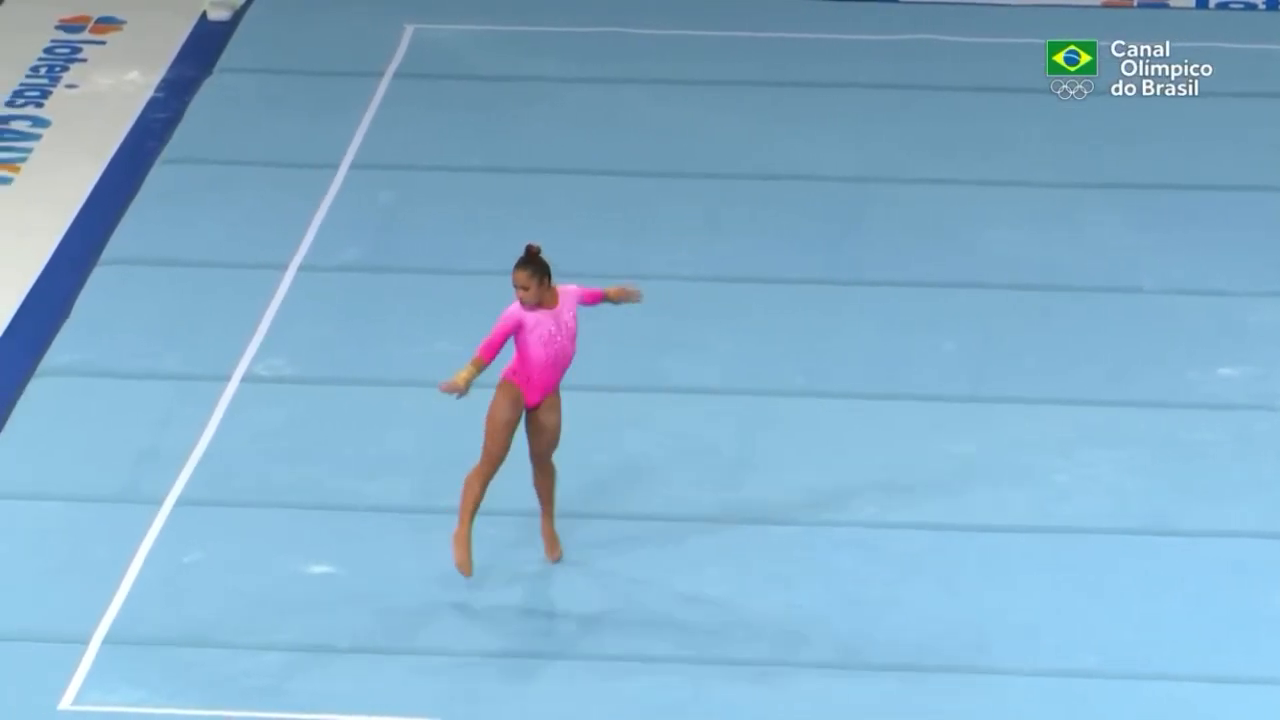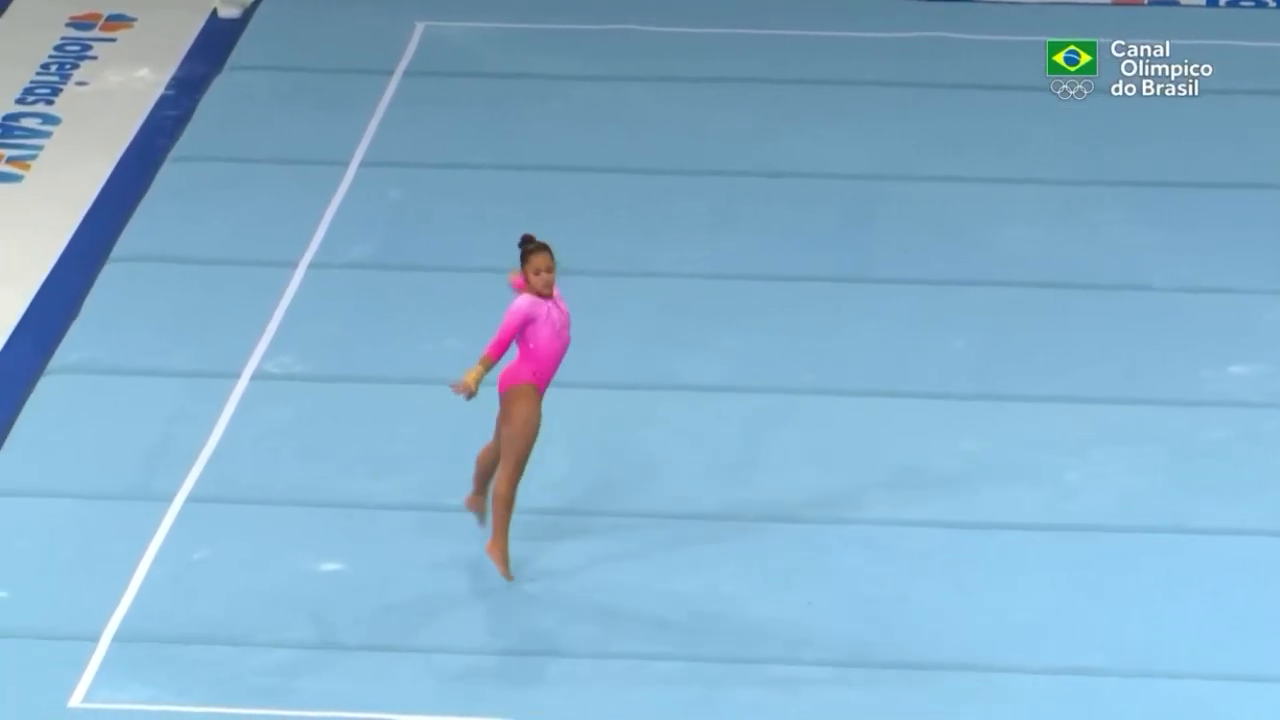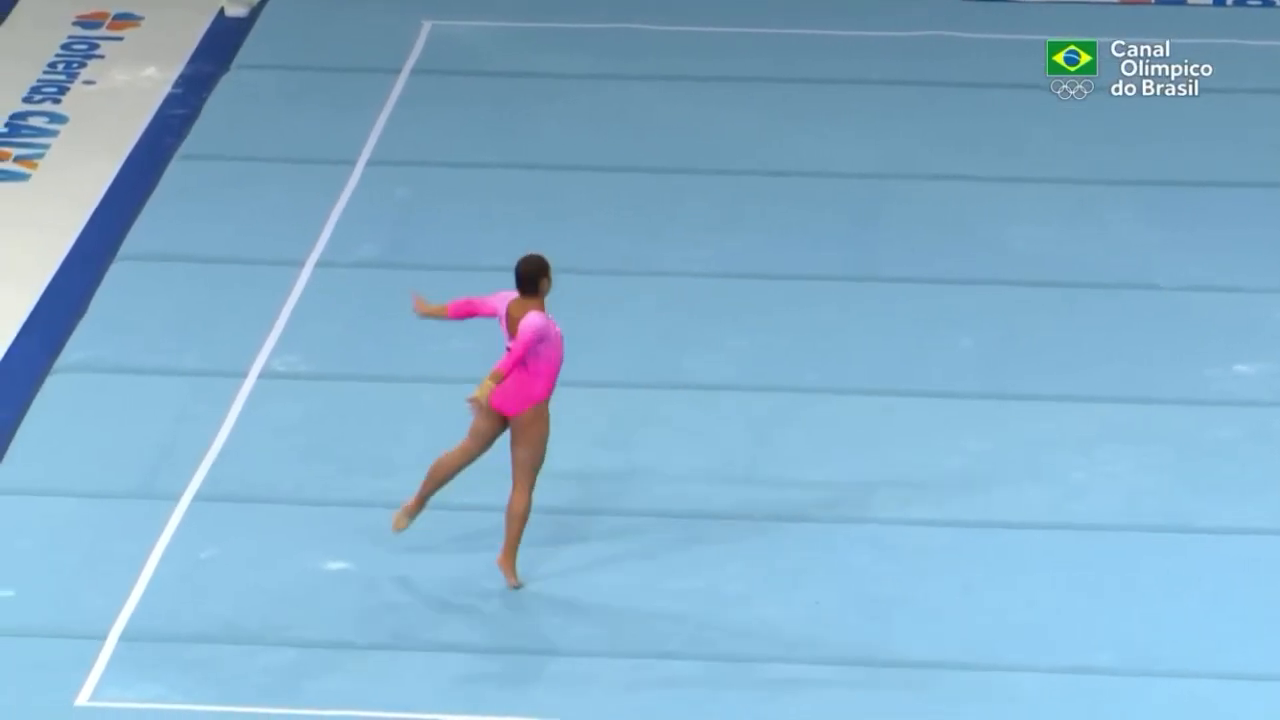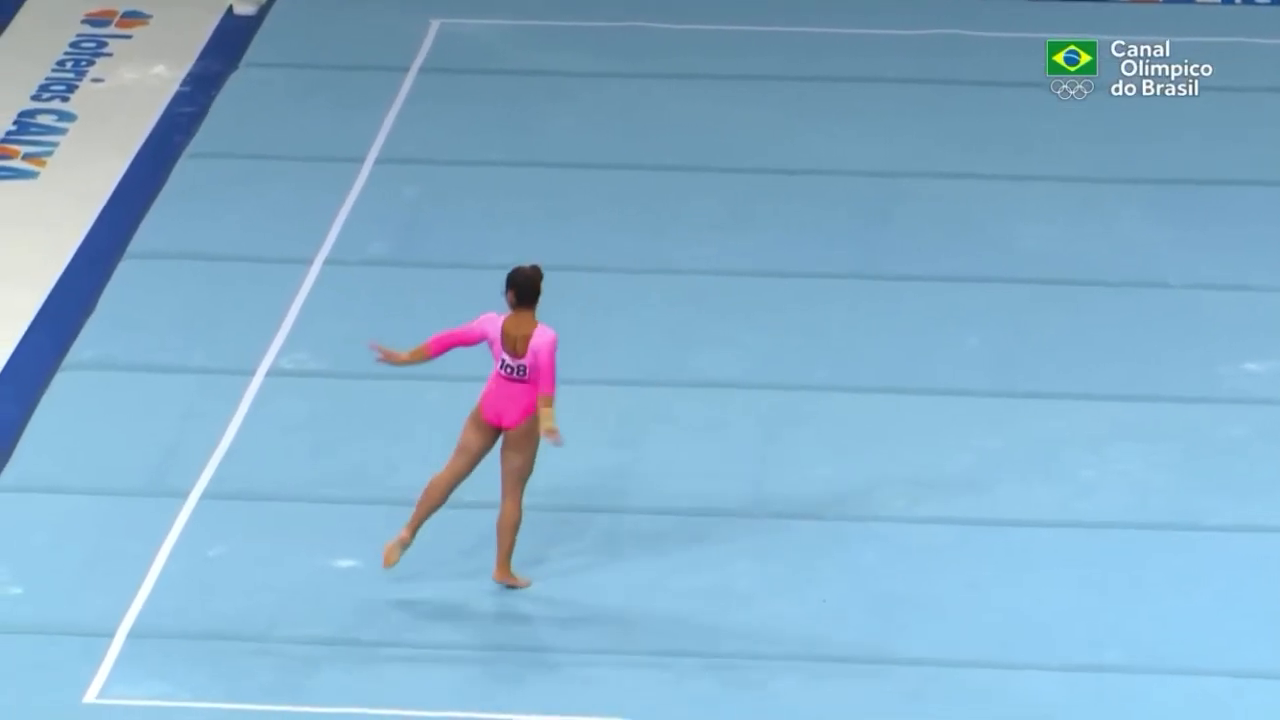
dt=0.1s
person 1, frame 1
left shoulder: (570, 296)
right shoulder: (517, 313)
left elbow: (588, 294)
right elbow: (490, 345)
left wrist: (611, 294)
right wrist: (465, 376)
left hip: (546, 394)
right hip: (513, 393)
left knee: (542, 462)
right knee: (488, 464)
left ankle: (549, 528)
right ankle: (463, 532)
person 1, frame 2
left shoulder: (549, 292)
right shoulder: (525, 306)
left elbow: (516, 280)
right elbow: (501, 340)
left wrist: (518, 278)
right wrist: (475, 376)
left hip: (527, 388)
right hip: (522, 388)
left knee: (502, 448)
right knee: (512, 466)
left ankle: (477, 497)
right ankle: (499, 543)
person 1, frame 3
left shoulder: (506, 301)
right shoulder: (536, 321)
left elbow: (468, 305)
right elbow: (511, 358)
left wrist: (433, 310)
right wrist: (486, 387)
left hip: (501, 398)
right hip: (530, 407)
left knee: (462, 454)
right knee: (523, 487)
left ankle: (414, 505)
right ankle: (508, 560)
person 1, frame 4
left shoulder: (492, 323)
right shoulder: (545, 338)
left elbow: (449, 340)
right elbow: (546, 381)
left wrist: (406, 358)
right wrist: (547, 418)
left hip: (489, 411)
right hip: (522, 419)
left knee: (451, 474)
right knee: (512, 494)
left ankle: (406, 536)
right ankle: (503, 568)
